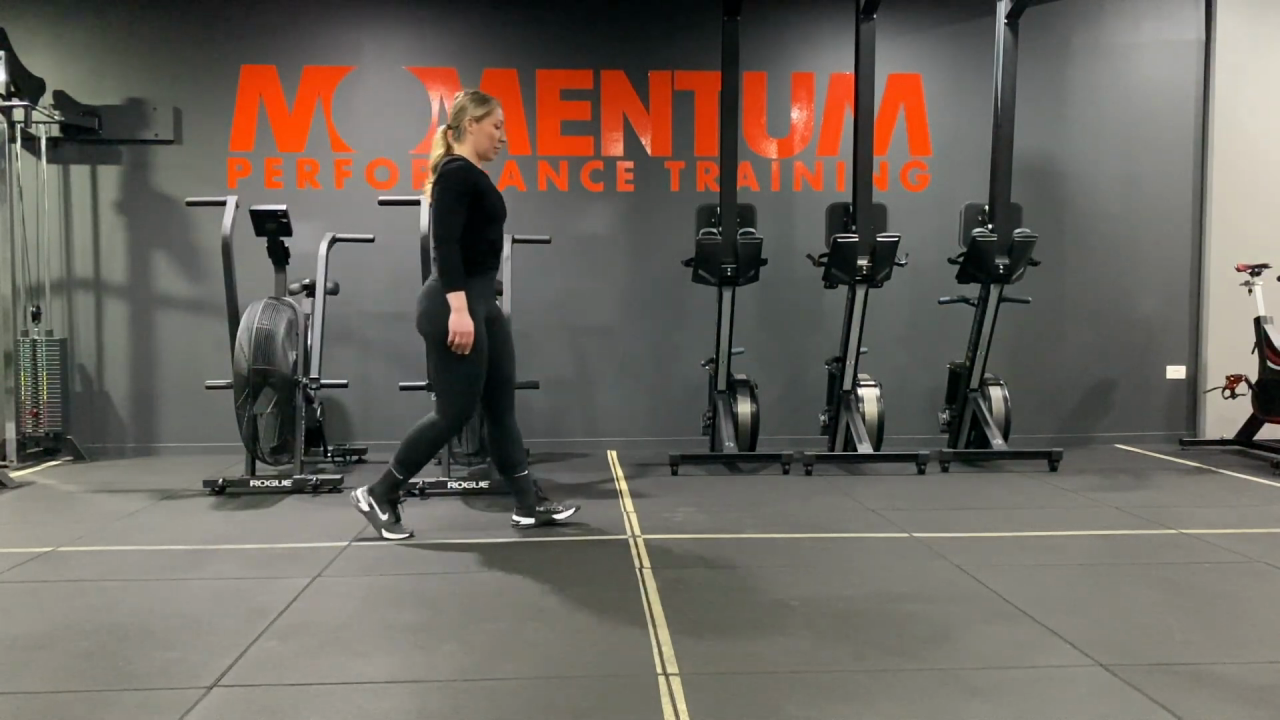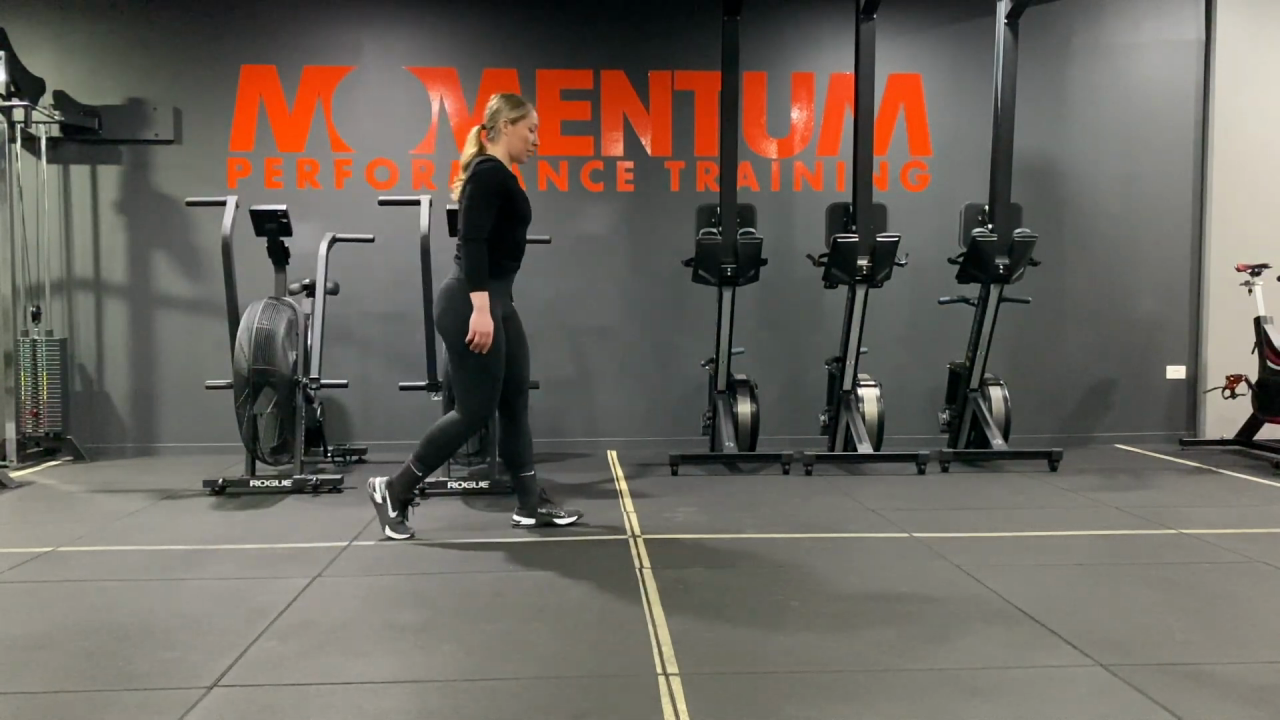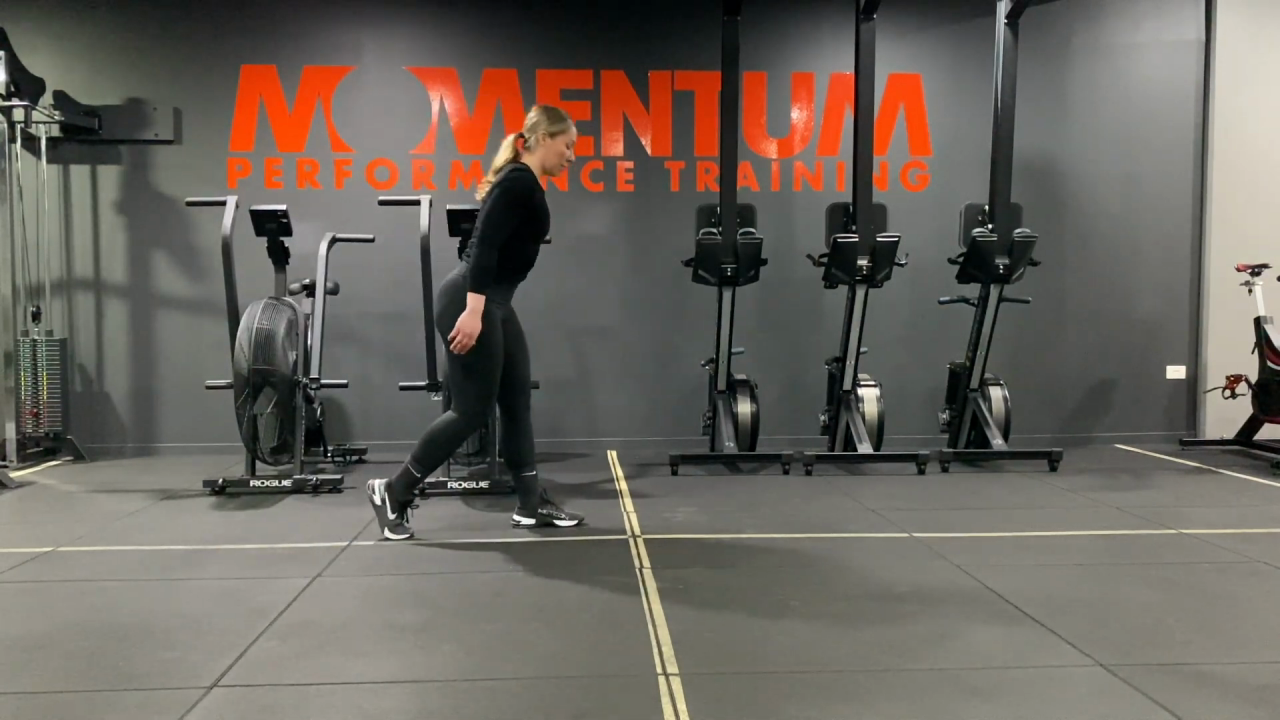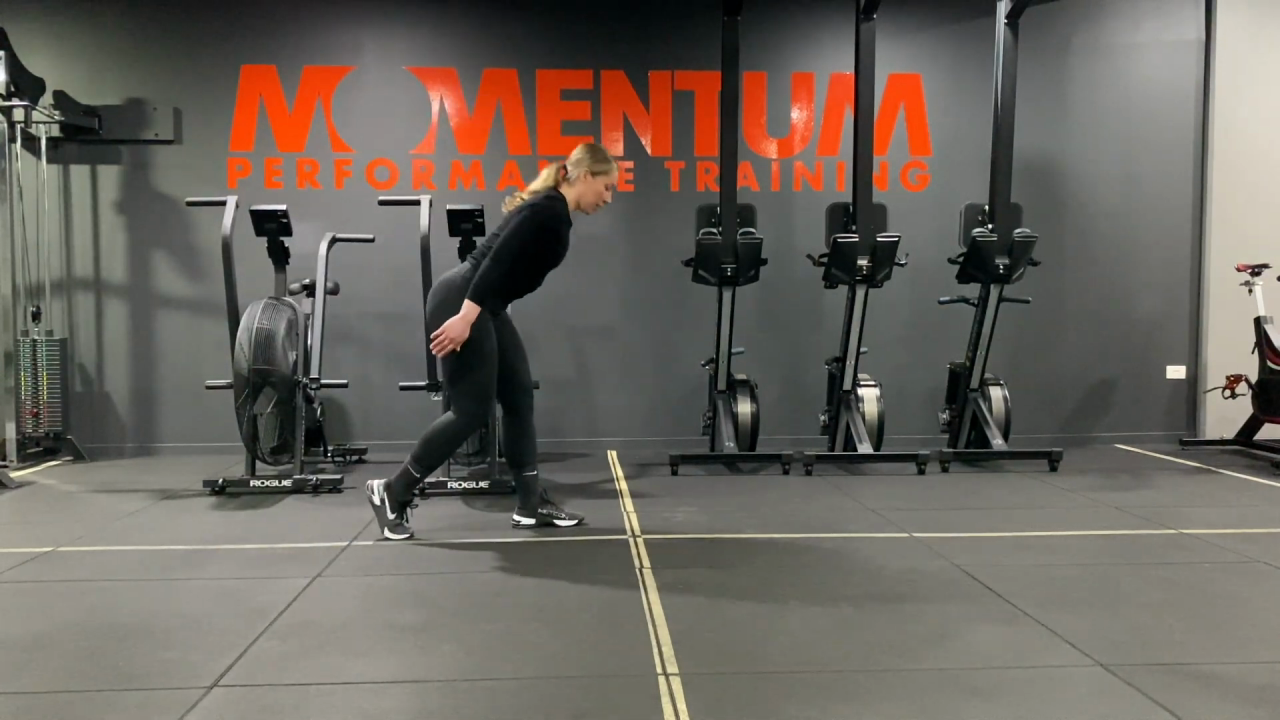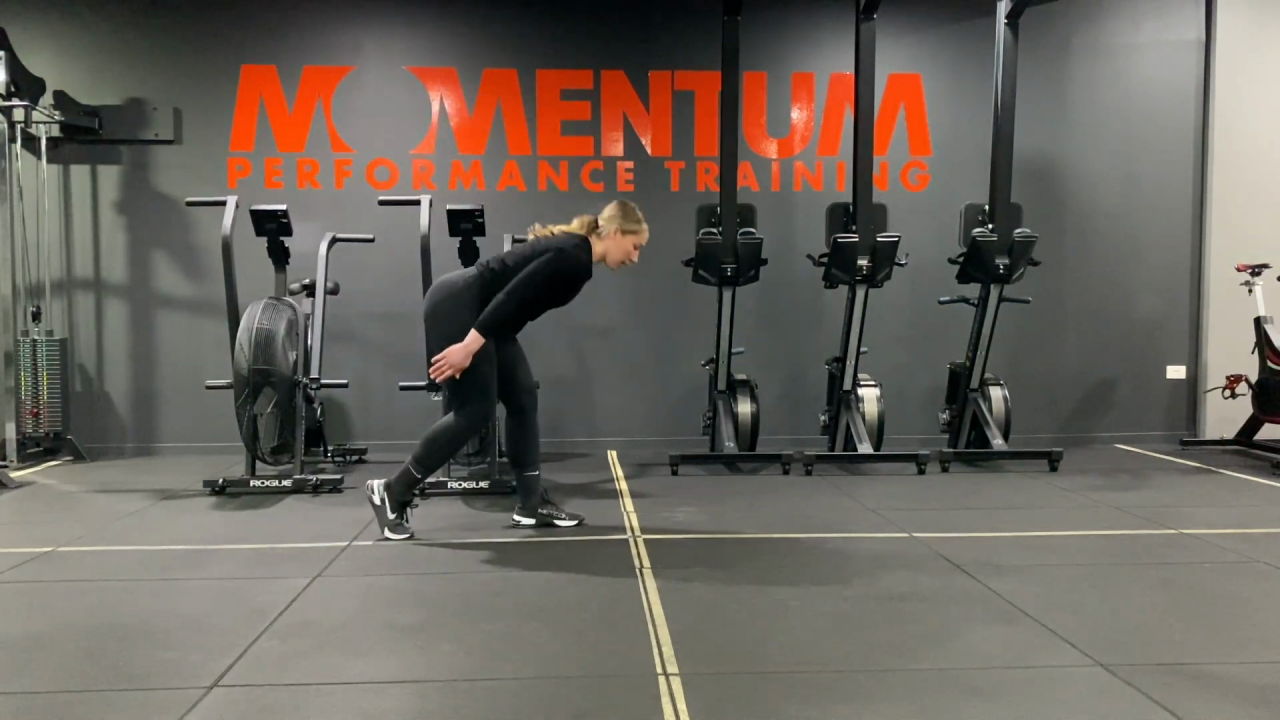
dt=0.2s
person 1, frame 1
left shoulder: (472, 176)
right shoulder: (455, 174)
right elbow: (446, 246)
right wrist: (458, 309)
left hip: (481, 303)
right hip: (457, 305)
left knee: (501, 404)
right knee: (455, 411)
left ankle: (529, 503)
right ankle: (379, 496)
person 1, frame 2
left shoulder: (500, 175)
right shoulder: (488, 173)
right elbow: (473, 244)
right wrist: (480, 309)
left hip: (495, 301)
right hip: (472, 304)
left knee: (515, 403)
right knee: (474, 410)
left ankle: (531, 503)
right ankle: (394, 490)
person 1, frame 3
left shoulder: (525, 183)
right shoulder: (518, 182)
right elbow: (486, 245)
right wrist: (473, 310)
left hip: (494, 302)
right hip: (474, 302)
left knee: (517, 402)
right knee: (471, 409)
left ankle: (531, 503)
right ankle: (394, 492)
person 1, frame 4
left shoulder: (553, 211)
right shoulder: (549, 210)
right elbow: (497, 259)
left wrist: (474, 312)
right wrist: (464, 317)
left hip: (483, 305)
right hip: (464, 304)
left knee: (519, 399)
right knee: (471, 410)
left ankle: (531, 503)
right ankle: (392, 494)
person 1, frame 5
left shoulder: (575, 253)
right shoulder: (572, 258)
left elbow: (519, 300)
right elbow: (512, 296)
right wrist: (469, 346)
left hip: (477, 316)
right hip: (456, 308)
left knee: (523, 398)
right knee: (472, 412)
left ankle: (532, 502)
right ankle: (392, 494)
